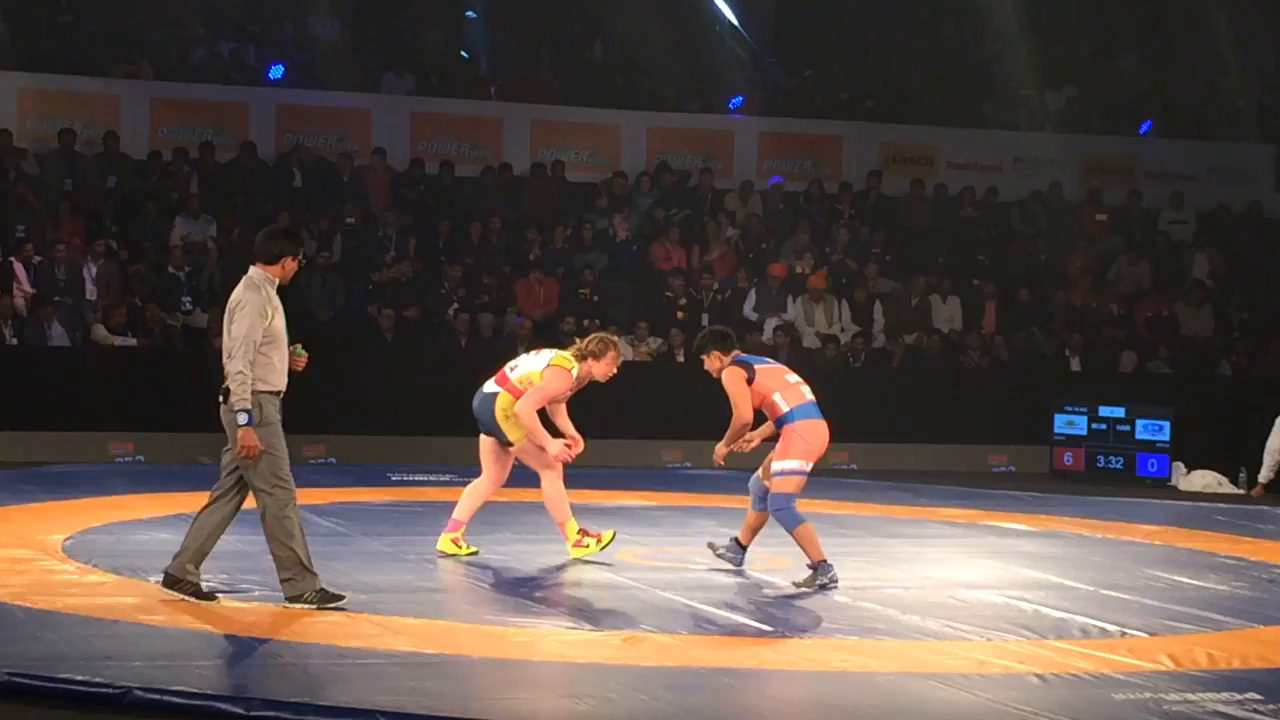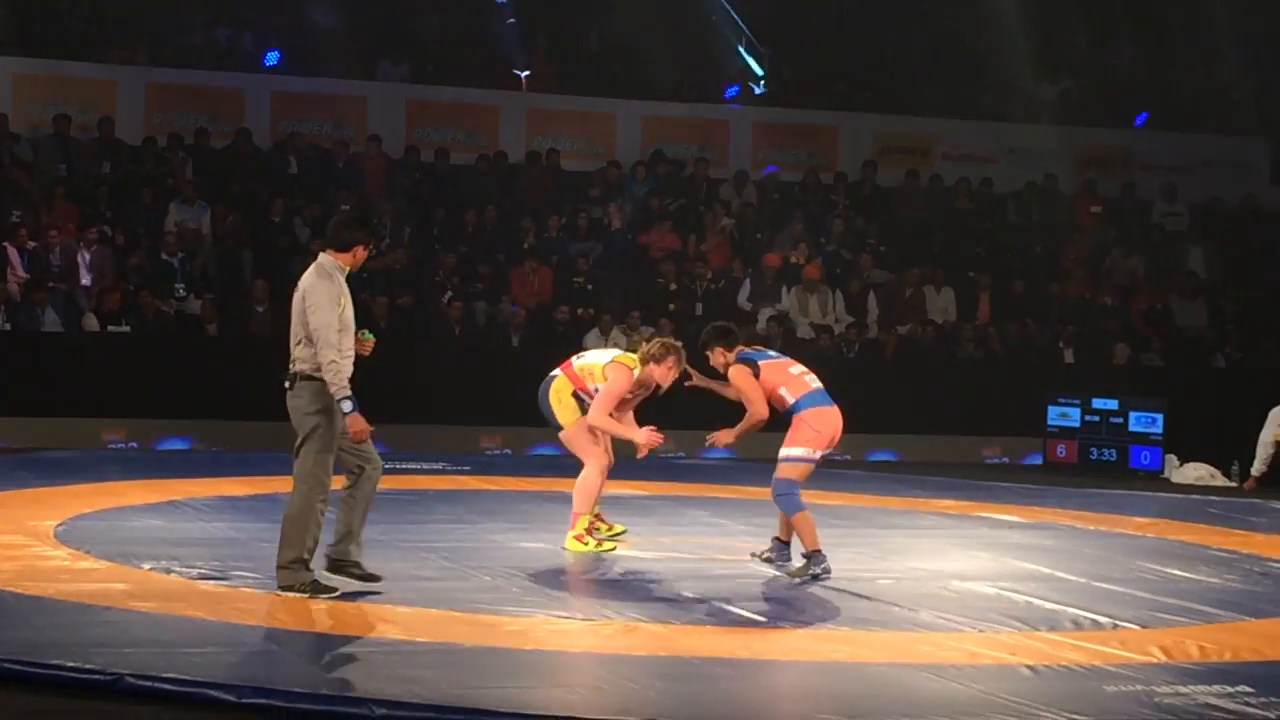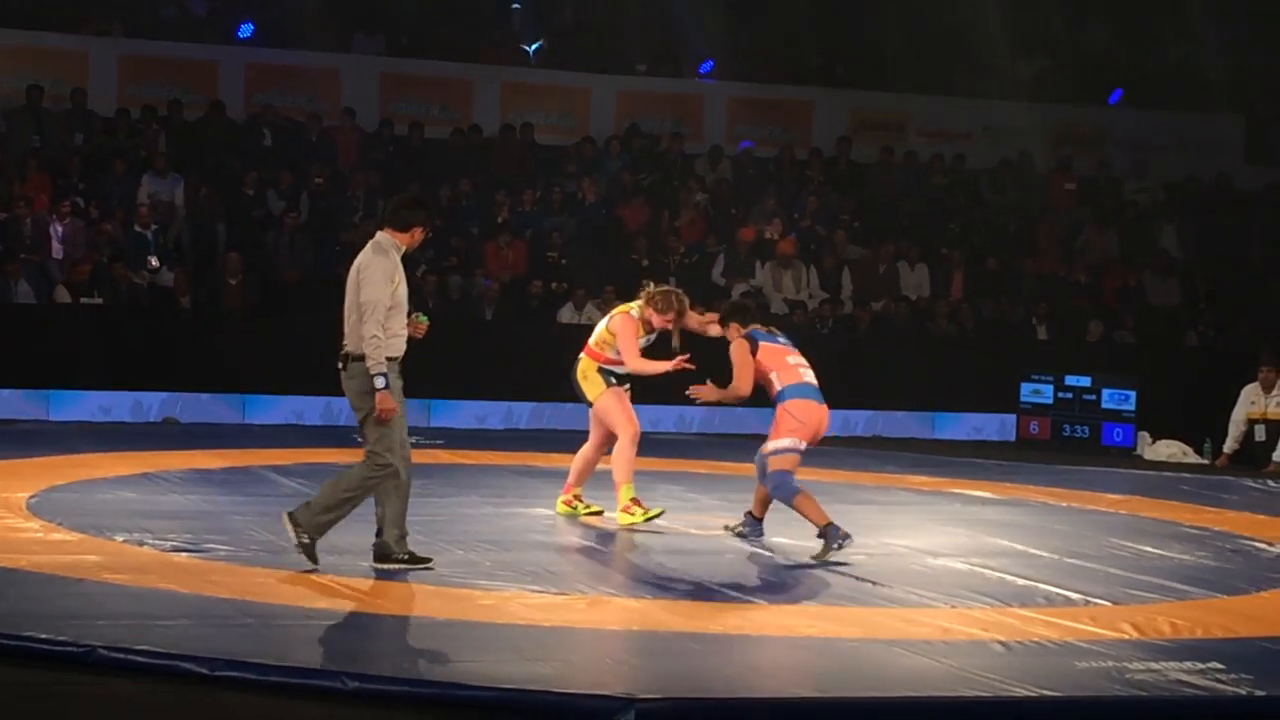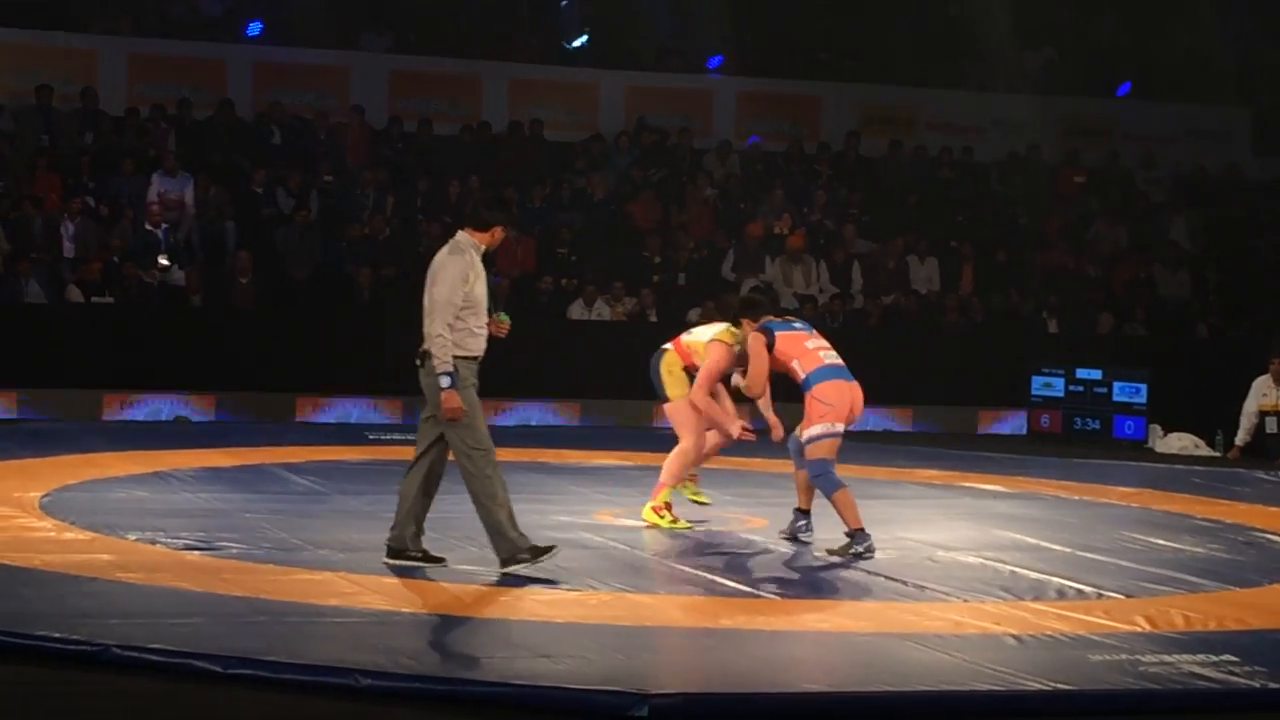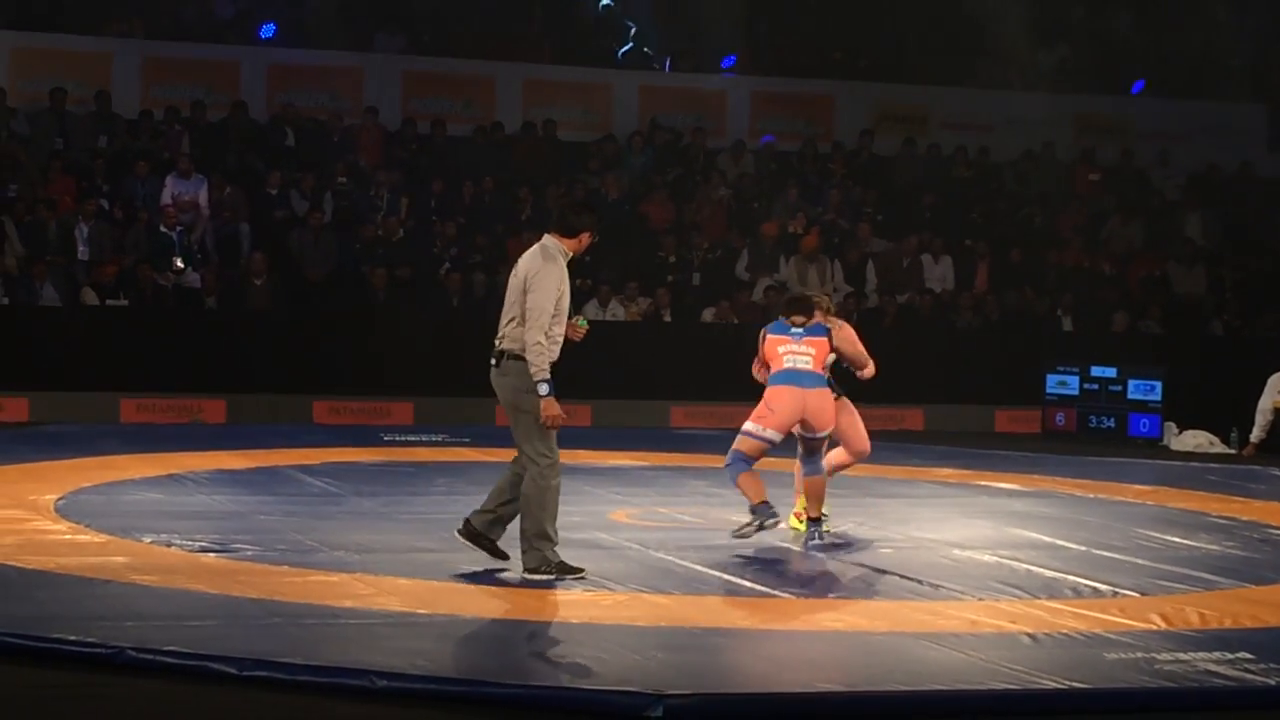
dt=0.4s
person 1, frame 1
left shoulder: (260, 291)
right shoulder: (253, 296)
right elbow: (238, 363)
left wrist: (285, 360)
right wrist: (246, 423)
left hip: (256, 405)
right hip: (255, 405)
left knee: (230, 493)
right knee: (278, 494)
left ankle: (181, 573)
right ankle: (299, 586)
person 1, frame 2
left shoulder: (328, 278)
right shoulder: (323, 283)
right elbow: (327, 353)
left wrist: (351, 346)
right wrist: (350, 409)
left hip: (325, 395)
right hip: (317, 393)
left knee: (367, 468)
right knee: (313, 485)
left ankle: (344, 555)
right ankle: (293, 574)
person 1, frame 3
left shoulder: (384, 257)
right shoulder: (379, 261)
left elbow: (375, 322)
right elbow: (370, 328)
left wrist: (404, 328)
right wrist: (382, 386)
left hip: (382, 370)
right hip: (372, 371)
left knee: (398, 460)
right knee: (383, 460)
left ankle: (391, 547)
right ankle: (307, 520)
person 1, frame 4
left shoulder: (467, 257)
right shoulder: (455, 260)
right elbow: (439, 327)
left wrist: (489, 325)
right wrist: (449, 385)
left hip: (454, 370)
right hip: (451, 370)
left knee: (430, 457)
right knee: (479, 457)
left ankle: (403, 543)
right ankle: (513, 548)
person 1, frame 5
left shoulder: (539, 256)
right shoulder: (548, 268)
right elbow: (534, 337)
left wrist: (561, 328)
right wrist: (546, 394)
left hip: (514, 367)
right hip: (520, 369)
left knee: (533, 458)
right knee: (543, 463)
left ankle: (482, 524)
right ankle: (539, 558)
person 2, frame 1
left shoulder: (732, 372)
right shoulder: (758, 363)
left elbow: (743, 418)
left wrist: (724, 444)
right wrist: (759, 435)
left hip: (802, 431)
right hip: (814, 426)
left knee: (780, 505)
right knee: (760, 485)
left ankle: (823, 570)
right ankle: (738, 548)
person 2, frame 2
left shoulder: (738, 369)
right shoulder: (759, 356)
left elbow: (759, 413)
right elbow: (745, 395)
left wrist: (732, 434)
right wrist: (706, 383)
left hip: (813, 419)
right hip: (828, 414)
left knee: (784, 491)
right knee: (785, 478)
left ankle: (817, 560)
right ankle: (781, 548)
person 2, frame 3
left shoulder: (742, 342)
right shoulder: (780, 338)
left elbow: (743, 390)
left wrist: (715, 395)
left hip: (796, 409)
right hip: (818, 410)
left knee: (780, 484)
right knee: (766, 461)
left ankle: (832, 531)
right ankle: (752, 523)
person 2, frame 4
left shoulder: (758, 335)
right shoulder: (802, 325)
left elbow: (755, 389)
left wrist: (740, 383)
left hip: (826, 392)
right hip: (852, 389)
left knee: (821, 472)
right knee: (799, 444)
left ankle: (860, 537)
right ankle: (801, 521)
person 2, frame 5
left shoulder: (769, 331)
right shoulder: (827, 334)
left elbow: (762, 368)
left hip: (782, 395)
right hip: (820, 396)
left knee: (736, 463)
right knee: (812, 459)
left ankle: (763, 509)
right ankle: (815, 527)
person 3, frame 1
left shoulder: (581, 373)
right shoulder: (563, 377)
left elbow: (555, 405)
right elbow: (523, 409)
left wrist: (571, 433)
right wrist: (550, 443)
left hip: (490, 401)
right hip: (502, 407)
left knee: (493, 479)
right knee: (551, 468)
left ankle: (451, 535)
right ankle: (575, 540)
person 3, frame 2
left shoulder: (647, 382)
right shoulder: (625, 375)
left elbow: (623, 413)
right elbow: (595, 417)
left wrist: (638, 434)
right wrist: (635, 435)
left hip: (577, 397)
right hip: (561, 393)
left knee: (603, 461)
right knee: (599, 463)
left ankle: (590, 518)
right ankle: (577, 534)
person 3, frame 3
left shoulder: (664, 315)
right shoulder: (626, 319)
left elbow: (704, 325)
right elbow: (636, 364)
left wrist: (723, 326)
right wrist: (665, 366)
left hip: (613, 374)
right hip: (593, 372)
left knee: (602, 441)
right knee: (630, 431)
left ankle: (569, 497)
right ankle: (628, 506)
person 3, frame 4
right shoulder: (724, 349)
right elbow: (697, 394)
left wrist: (770, 417)
right wrist: (730, 422)
left hip: (692, 370)
right hip: (671, 366)
left knee: (727, 432)
right knee: (693, 441)
left ankle: (686, 475)
right ankle: (657, 506)
person 3, frame 5
left shoulder: (841, 331)
left elbow: (865, 364)
right elbow: (760, 373)
left wrist: (867, 369)
left knee: (861, 449)
right ankle: (801, 510)
